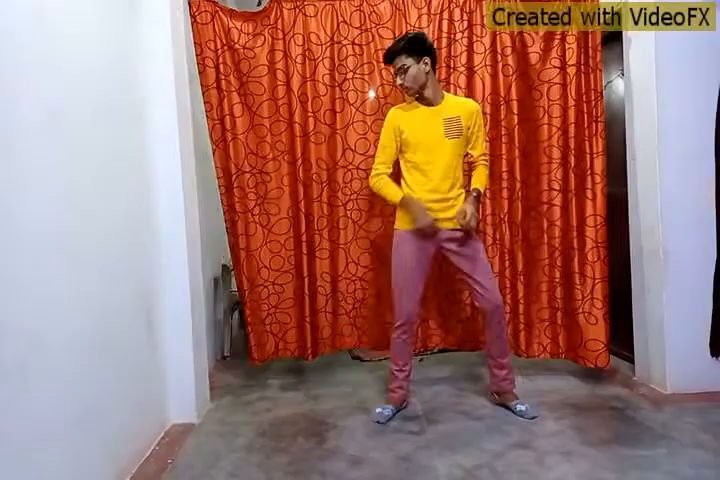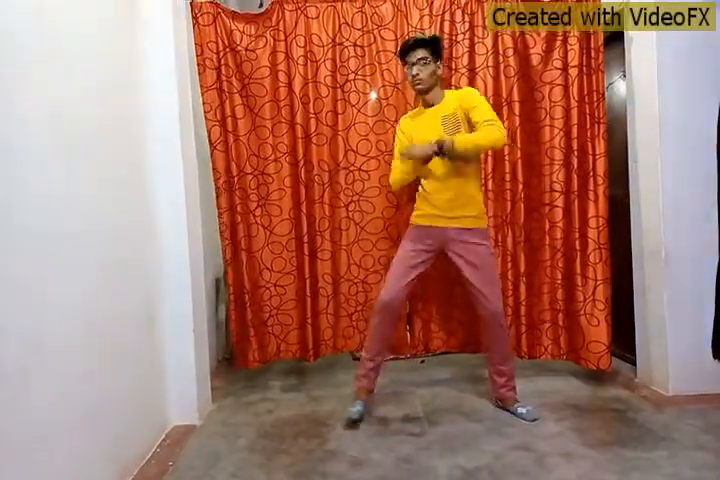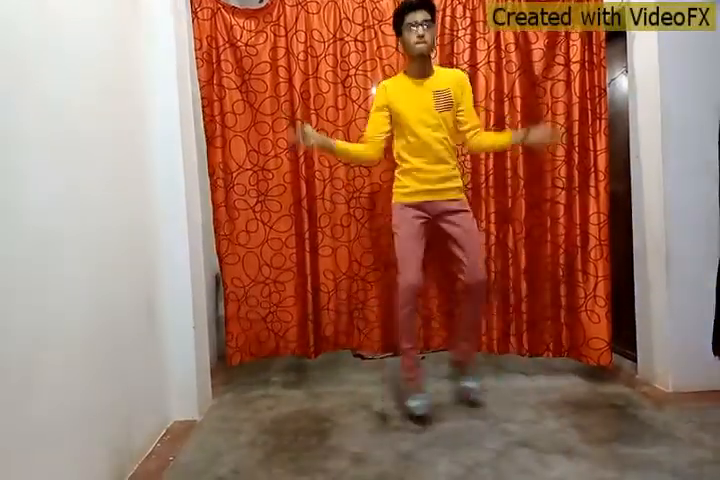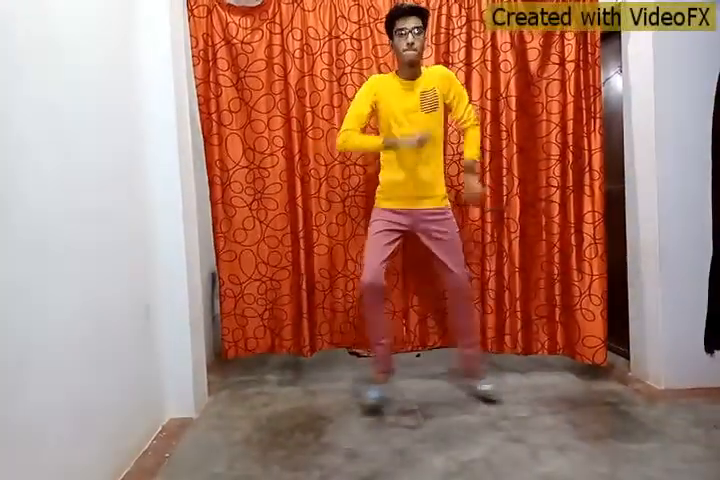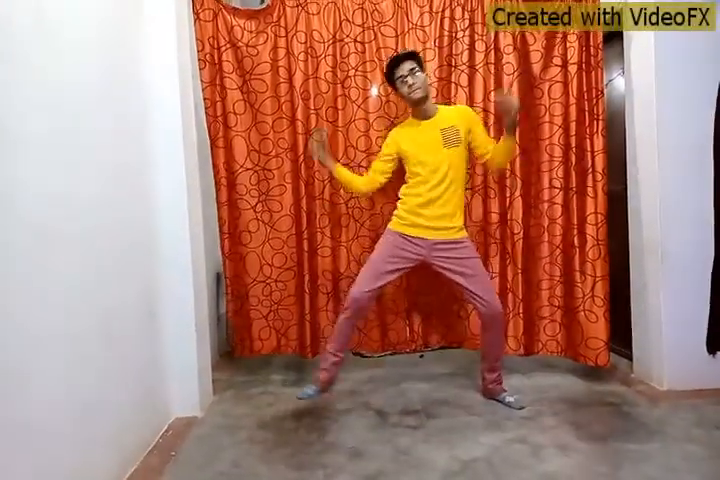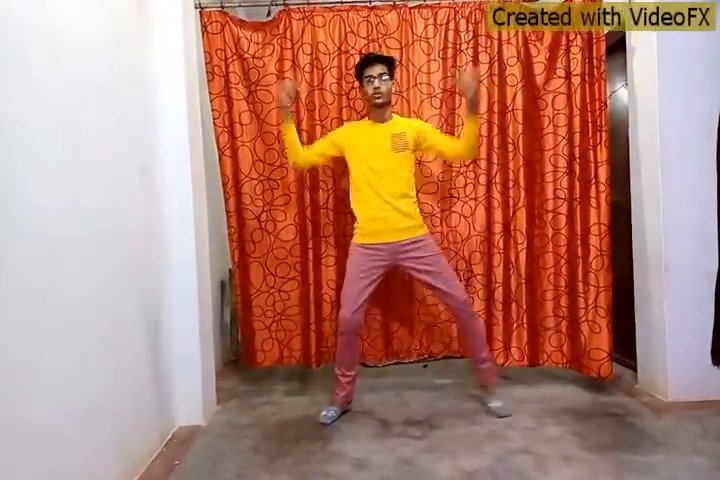
dt=0.4s
person 1, frame 1
left shoulder: (468, 109)
right shoulder: (397, 117)
left elbow: (481, 164)
right elbow: (378, 177)
left wrist: (472, 200)
right wrist: (410, 202)
left hip: (458, 225)
right hip: (412, 227)
left knee: (492, 303)
right knee: (405, 313)
left ankle: (504, 391)
right ankle: (397, 395)
person 1, frame 2
left shoulder: (466, 99)
right shoulder: (406, 124)
left elbow: (497, 135)
right elbow: (396, 182)
left wrist: (444, 146)
right wrist: (416, 157)
left hip: (470, 227)
right hip: (423, 227)
left knee: (493, 310)
right knee: (387, 302)
left ankle: (505, 394)
right ankle: (363, 391)
person 1, frame 3
left shoulder: (458, 81)
right shoulder: (389, 92)
left elbow: (475, 139)
right elbow: (371, 152)
left wrist: (522, 137)
right wrist: (326, 144)
left hip: (455, 198)
right hip: (409, 200)
left knee: (476, 279)
right knee: (409, 284)
left ankle: (464, 364)
right ankle: (412, 382)
person 1, frame 4
left shoulder: (445, 81)
right shoulder: (375, 87)
left elbow: (470, 126)
right elbow: (346, 139)
left wrist: (470, 170)
right wrist: (396, 141)
left hip: (433, 206)
right hip: (389, 205)
left knee: (459, 282)
right knee: (371, 282)
left ankle: (472, 370)
right ankle: (381, 373)
person 1, frame 5
left shoulder: (463, 117)
right shoulder: (398, 137)
left elbow: (497, 161)
right elbow: (365, 184)
left wrist: (508, 126)
right wrist: (328, 162)
left hip: (452, 238)
right hip: (403, 234)
left knee: (492, 309)
right knee: (356, 300)
left ankle: (492, 384)
right ankle: (325, 376)
person 1, frame 6
left shoulder: (414, 128)
right shoulder: (346, 134)
left elbow: (462, 151)
right elbow: (299, 159)
left wrist: (471, 106)
right wrist: (286, 115)
left hip: (414, 238)
right hip: (367, 243)
left knee: (461, 304)
right knee: (349, 319)
left ankle: (488, 385)
right ankle: (342, 397)
